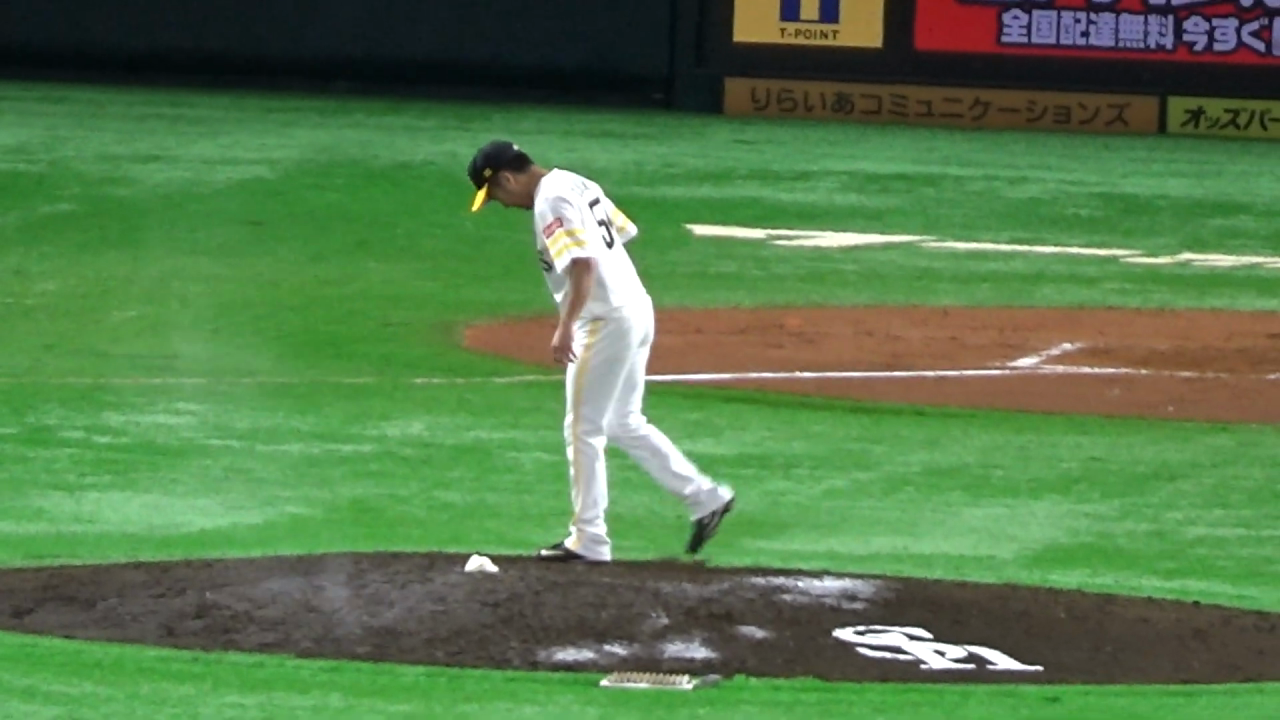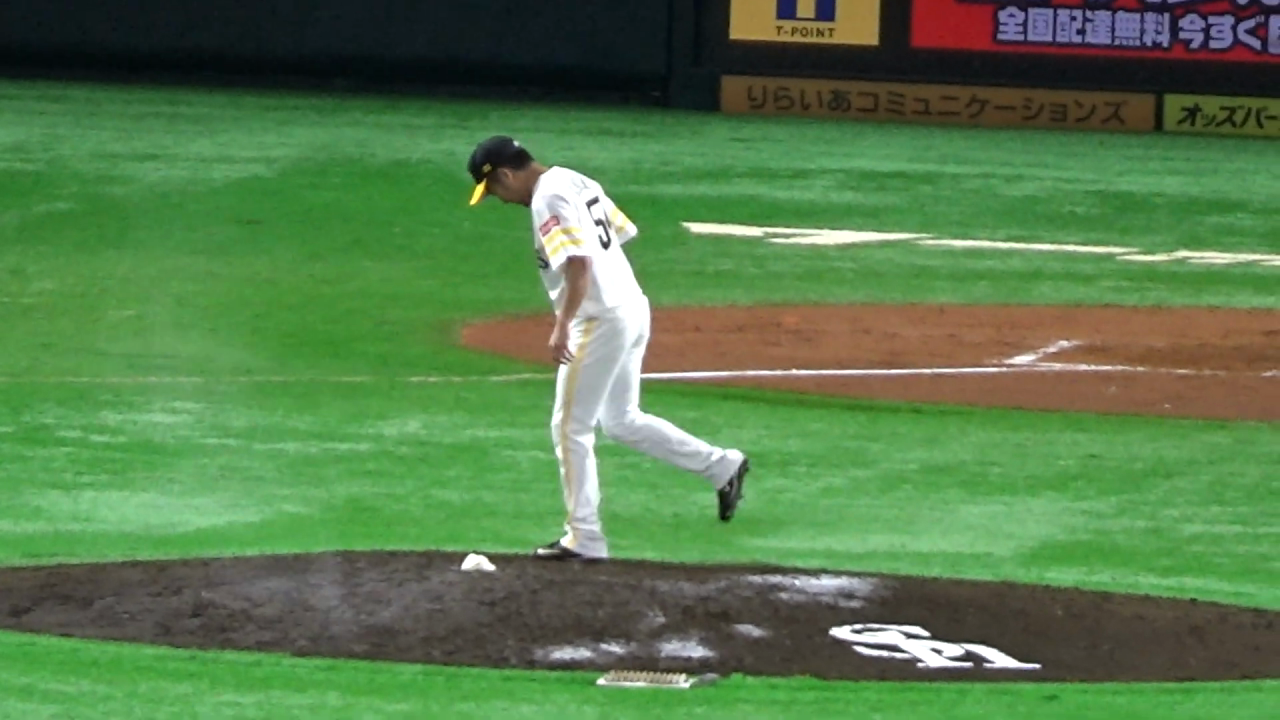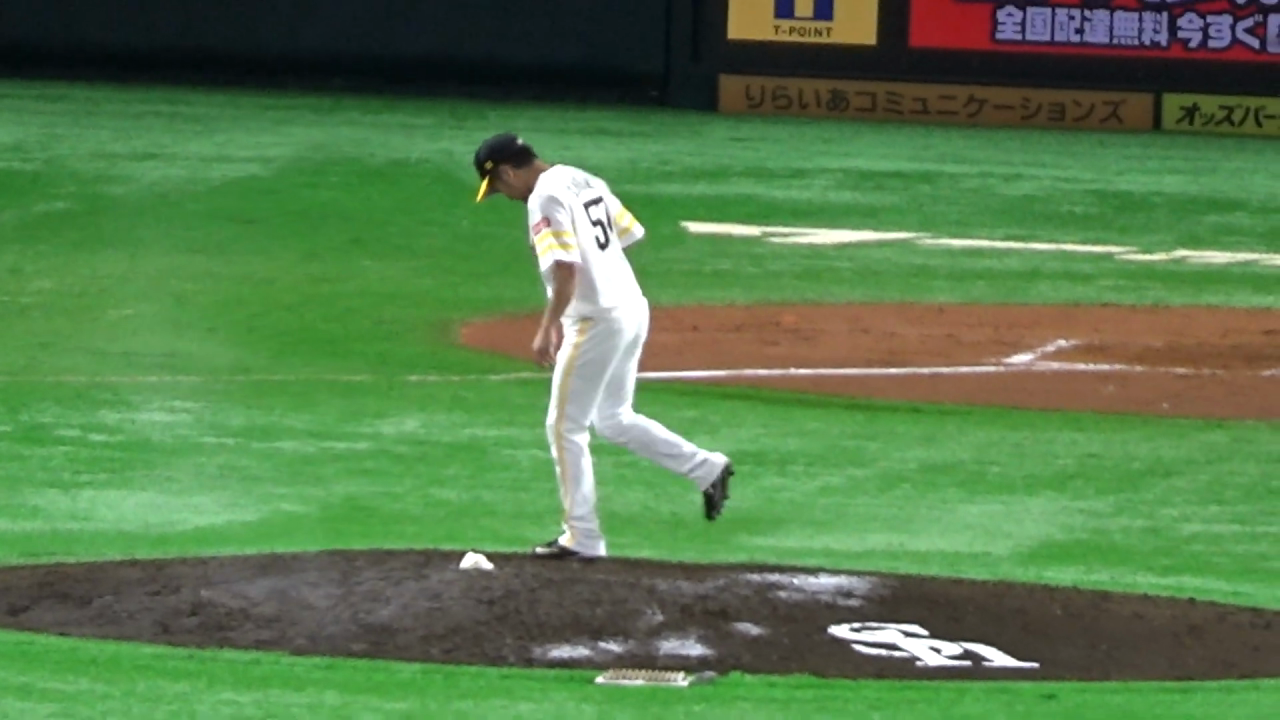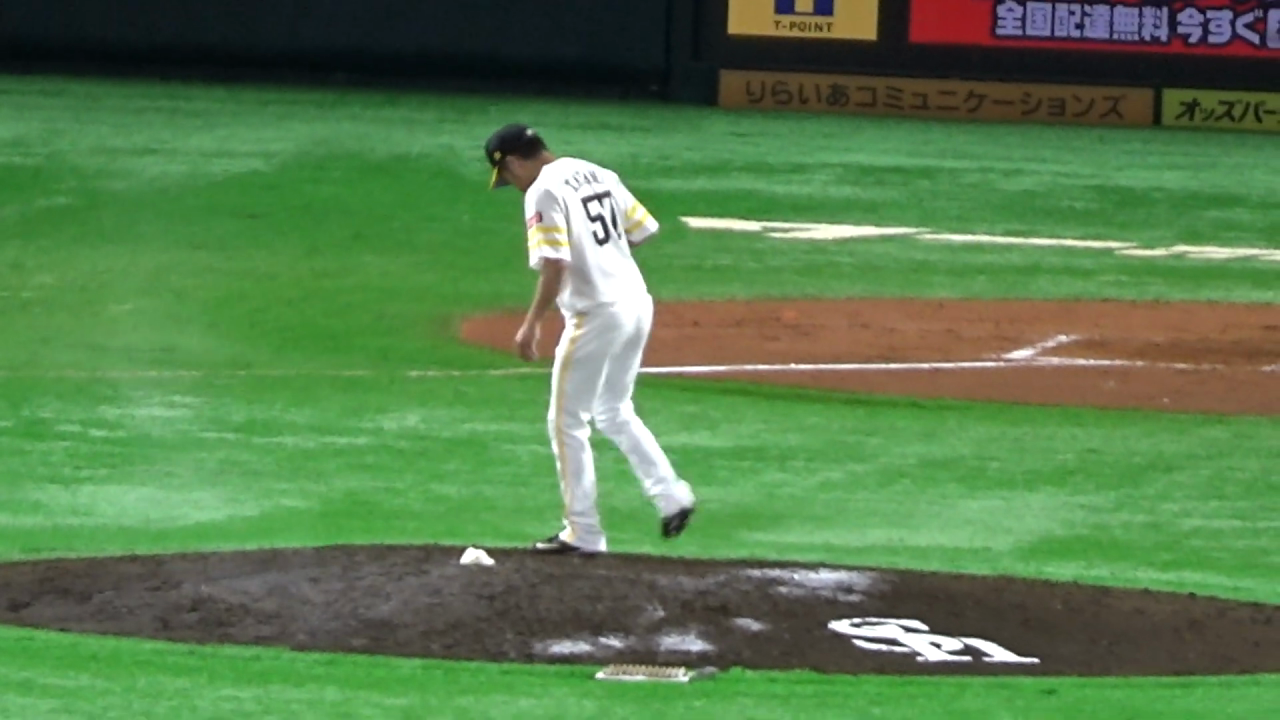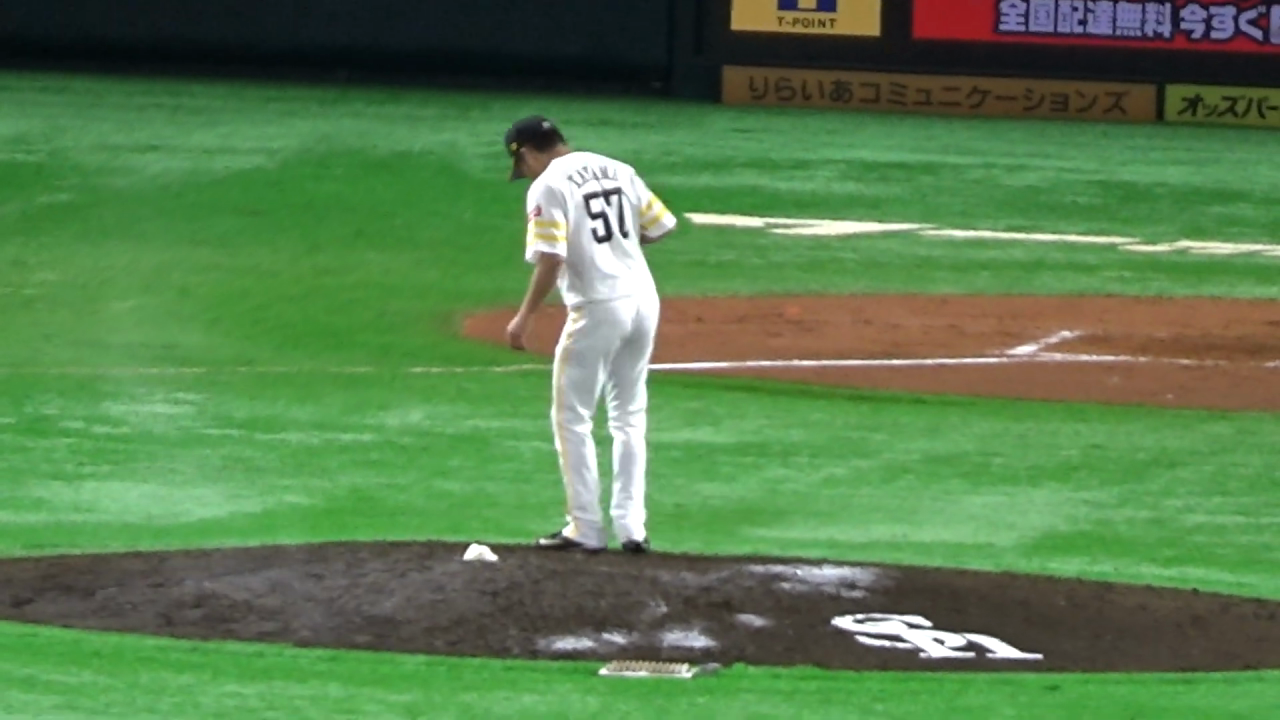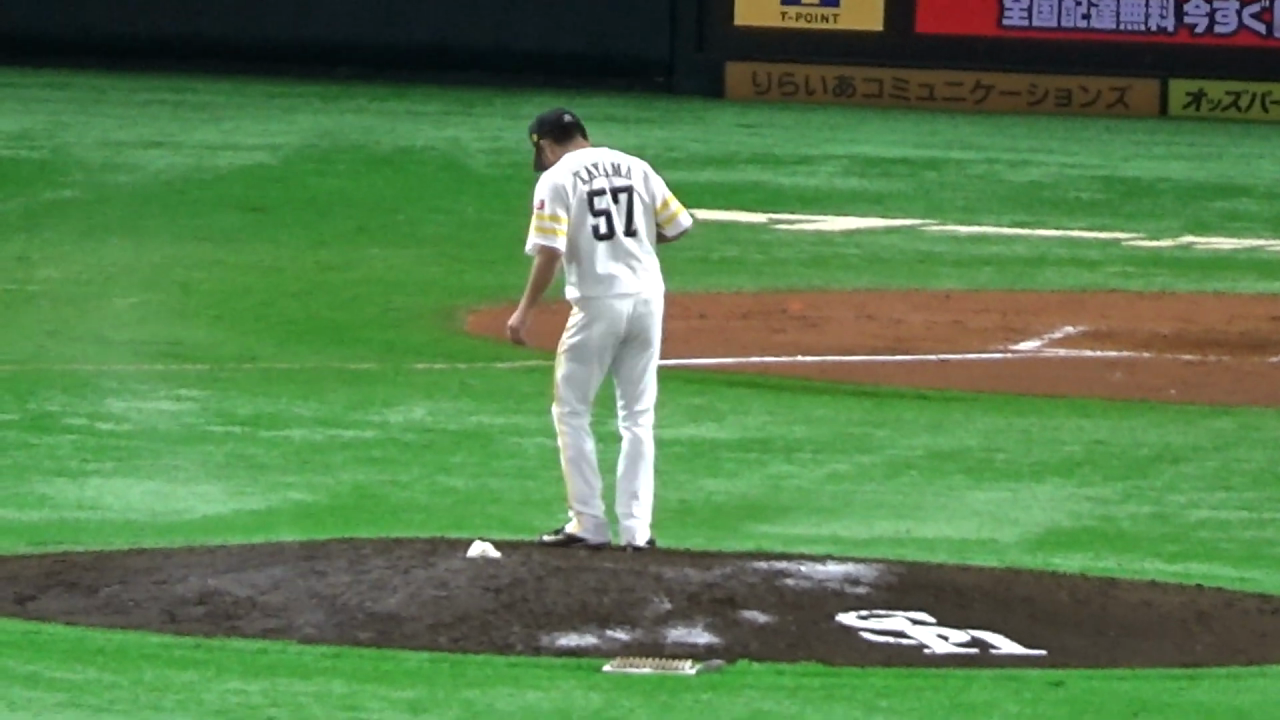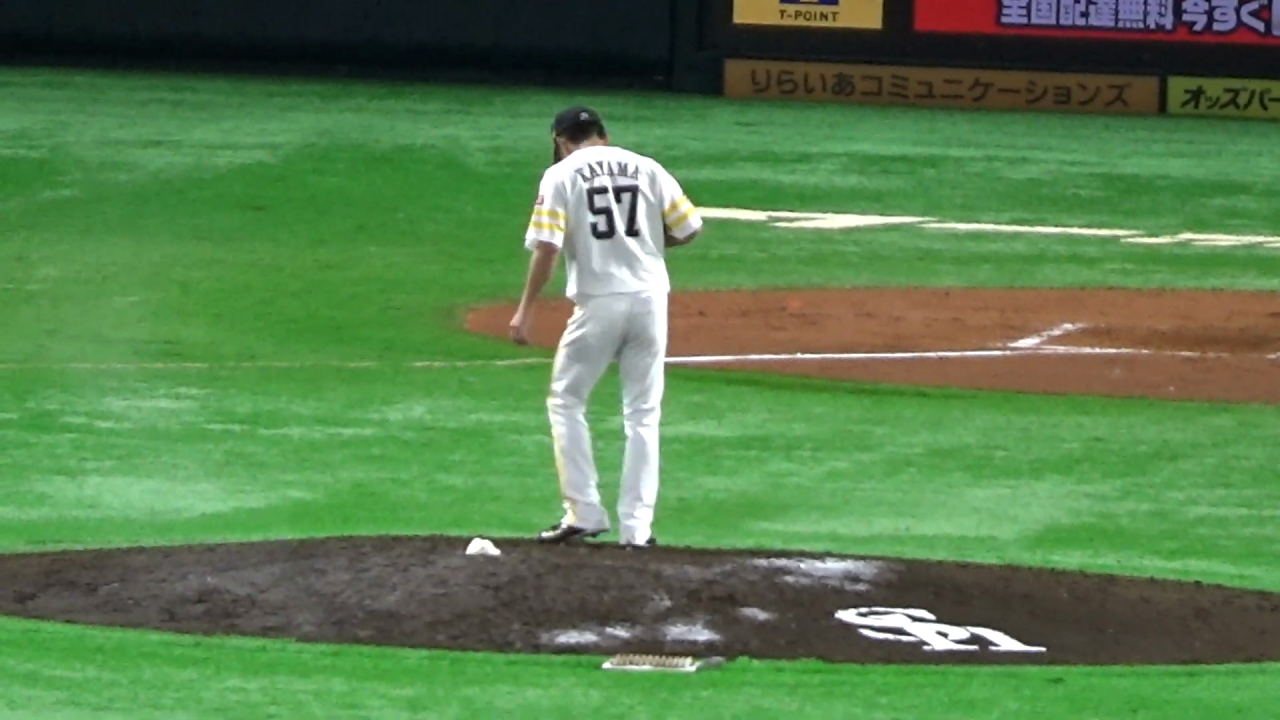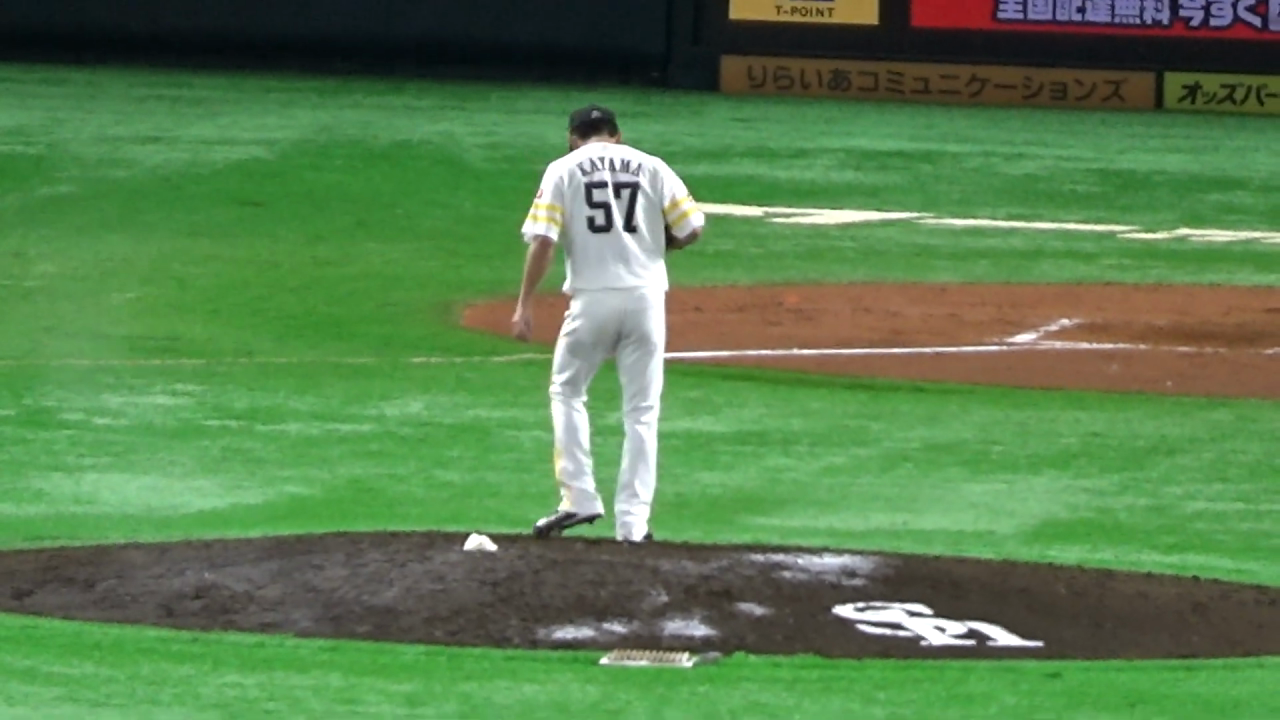
dt=0.1s
person 1, frame 1
left shoulder: (549, 203)
right shoulder: (578, 184)
left elbow: (582, 265)
right elbow: (624, 233)
left wrist: (566, 327)
left hip: (608, 322)
right hip: (633, 313)
left knee: (583, 432)
right knee: (626, 423)
left ankle: (589, 541)
right ankle: (704, 495)
person 1, frame 2
left shoulder: (547, 198)
right shoulder: (578, 181)
left elbow: (577, 265)
right elbow: (623, 232)
left wrist: (561, 326)
left hip: (603, 320)
right hip: (633, 310)
left knee: (571, 428)
right knee: (622, 418)
left ankle: (585, 539)
right ankle: (718, 464)
person 1, frame 3
left shoulder: (543, 198)
right shoulder: (584, 179)
left elbow: (567, 268)
right elbow: (630, 234)
left wrist: (548, 328)
left hip: (599, 320)
right hip: (631, 310)
left knee: (565, 427)
right knee: (613, 418)
left ankle: (583, 537)
right ankle: (705, 468)
person 1, frame 4
left shoulder: (543, 191)
right shoulder: (599, 174)
left elbow: (555, 266)
right elbow: (643, 230)
left wrist: (532, 322)
left hip: (596, 314)
right hip: (636, 305)
left knee: (568, 422)
right knee: (615, 413)
left ankle: (583, 533)
right ankle: (670, 494)
person 1, frame 5
left shoulder: (548, 186)
right shoulder: (617, 169)
left elbow: (551, 261)
right elbow: (661, 227)
left wrist: (525, 316)
left hip: (597, 310)
right hip: (643, 303)
left knee: (570, 418)
right knee: (629, 414)
left ankle: (585, 529)
right ankle: (631, 523)
person 1, frame 6
left shoulder: (555, 178)
right shoulder: (636, 166)
left elbow: (549, 253)
right elbow: (677, 227)
left wrist: (524, 310)
left hip: (598, 306)
right hip: (647, 301)
left knee: (571, 412)
right knee: (637, 416)
left ankle: (587, 524)
right ankle: (635, 527)
person 1, frame 7
left shoulder: (560, 175)
right shoulder: (647, 167)
left elbow: (547, 249)
right elbow: (688, 230)
left wrist: (525, 309)
left hip: (597, 304)
right hip: (650, 301)
left knee: (565, 402)
right knee: (643, 415)
left ankle: (584, 513)
right ankle: (637, 527)
person 1, frame 8
left shoulder: (562, 169)
right shoulder: (652, 167)
left elbow: (542, 242)
right elbow: (692, 230)
left wrist: (524, 303)
left hip: (592, 300)
right hip: (644, 297)
left knee: (566, 394)
right knee: (641, 412)
left ankle: (578, 499)
right ankle: (632, 521)
